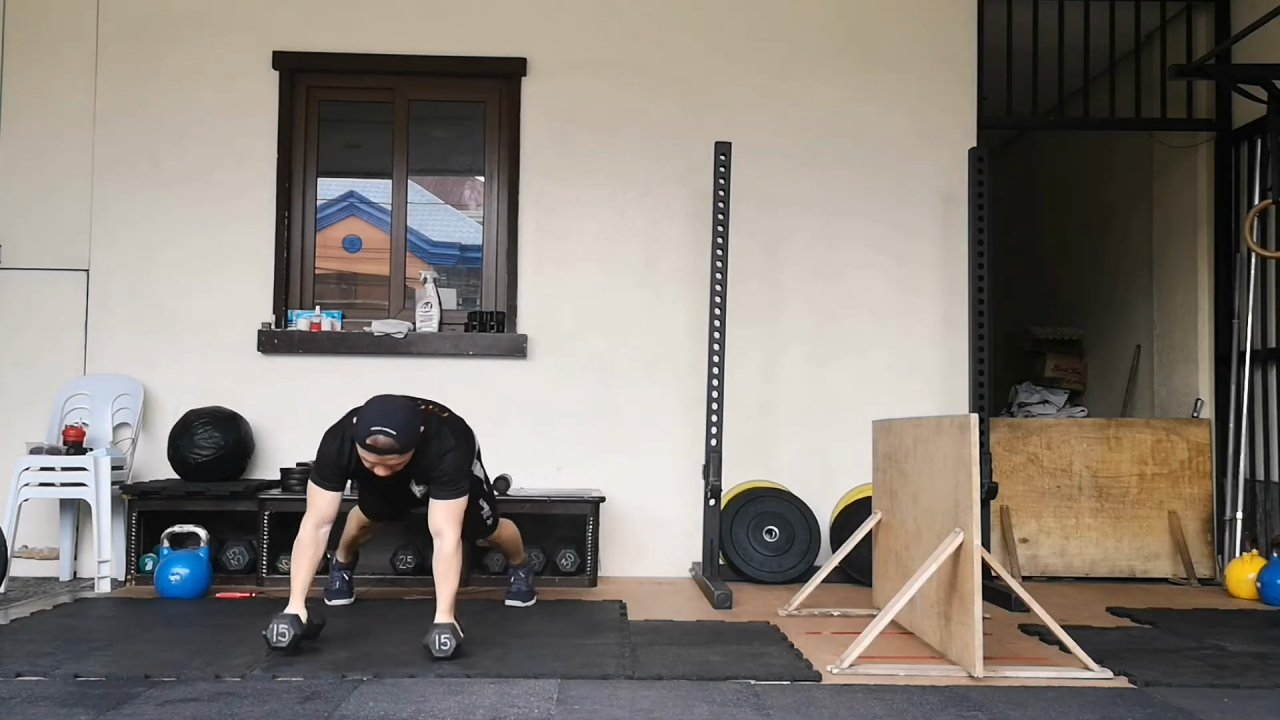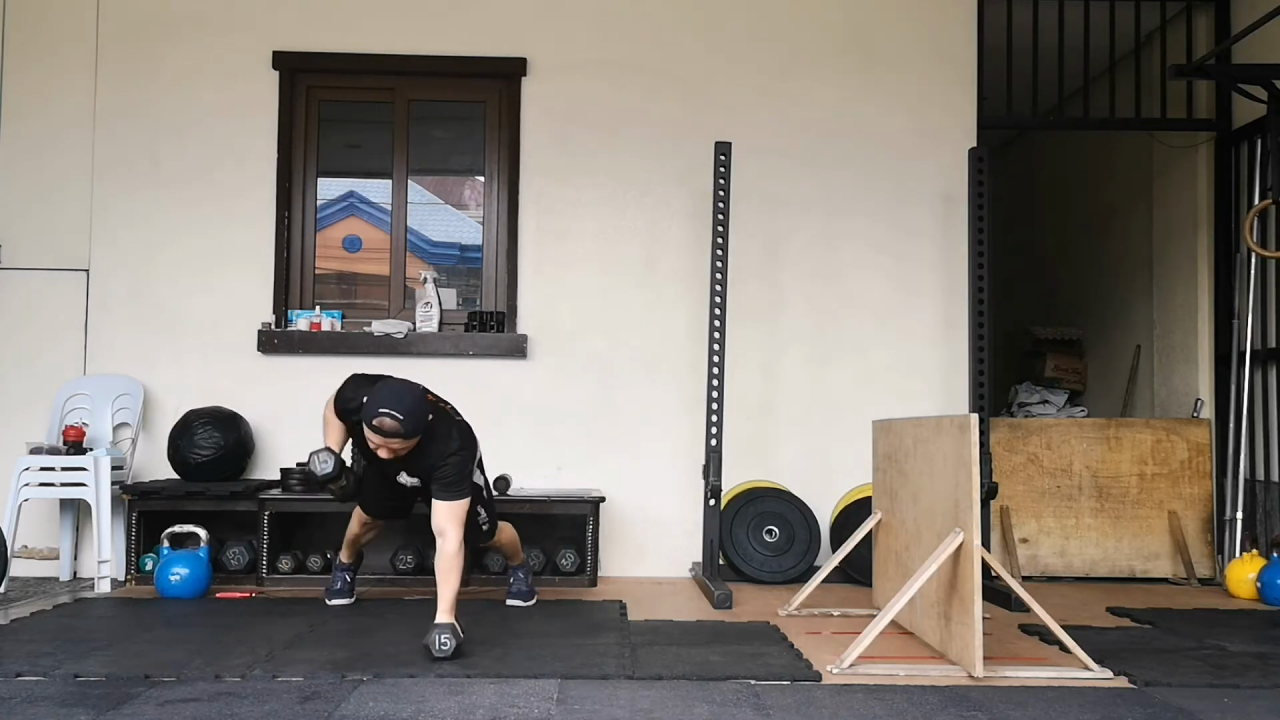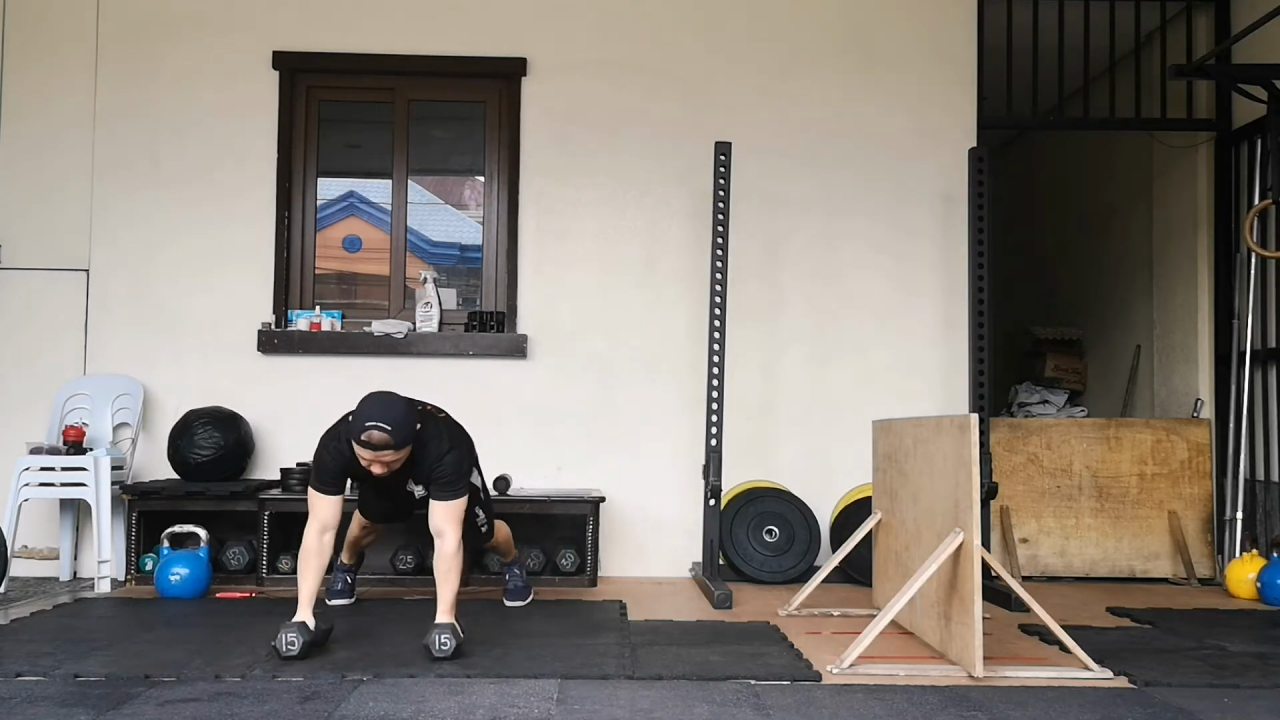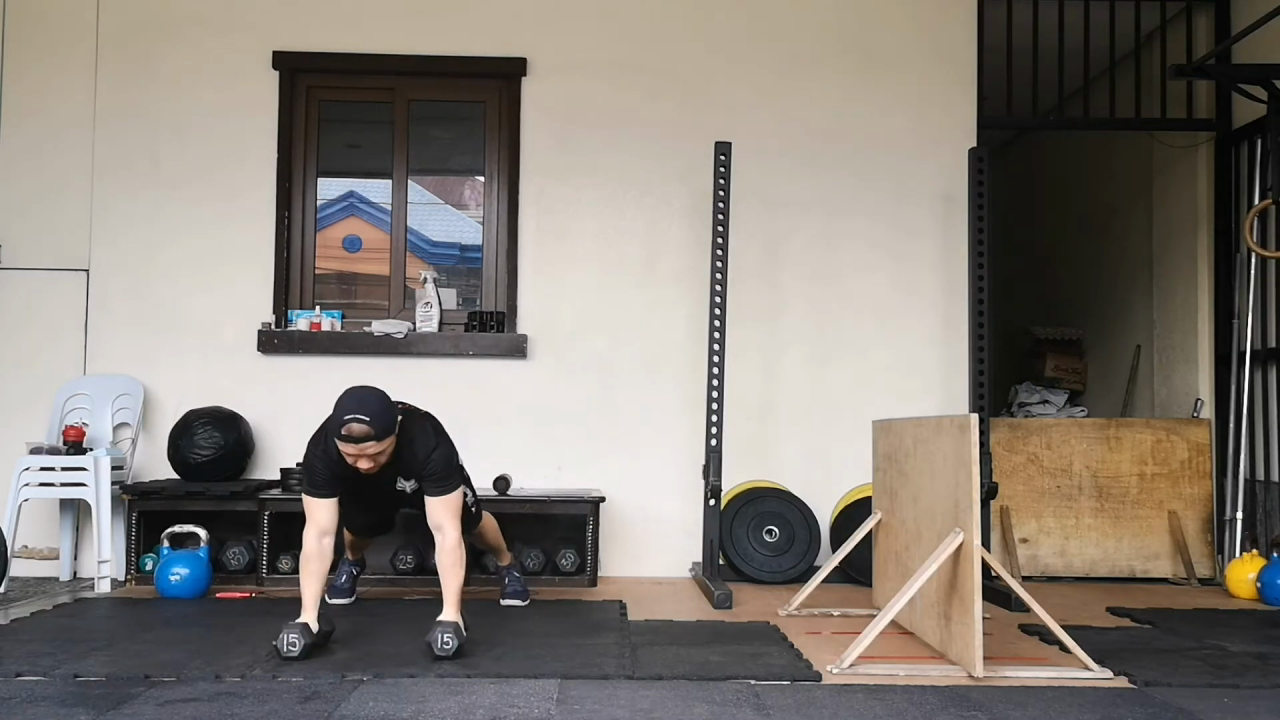
dt=0.5s
person 1, frame 1
left shoulder: (447, 449)
right shoulder: (340, 441)
left elbow: (446, 536)
right elbow: (318, 521)
left wrist: (445, 615)
right wrist: (296, 603)
left hip: (453, 469)
left knee: (485, 529)
left ankle: (519, 566)
right ankle: (342, 563)
person 1, frame 2
left shoulder: (451, 448)
right shoulder: (356, 396)
left elbow: (448, 537)
right elbow: (335, 409)
left wrist: (445, 616)
left hip: (451, 468)
left knee: (484, 535)
right knee: (370, 516)
left ankle: (519, 566)
right ankle: (345, 564)
person 1, frame 3
left shoulder: (445, 450)
right shoulder: (335, 446)
left elbow: (446, 537)
right elbow: (320, 530)
left wrist: (445, 616)
right wrist: (304, 611)
left hip: (450, 472)
left knee: (481, 535)
left ankle: (512, 562)
right ankle: (346, 565)
person 1, frame 4
left shoulder: (430, 444)
right shoulder: (322, 450)
left elbow: (446, 531)
right elbow: (319, 534)
left wrist: (451, 613)
right wrist: (308, 615)
left hip: (425, 477)
left knee: (471, 522)
left ankle: (507, 566)
right ankle: (352, 562)
